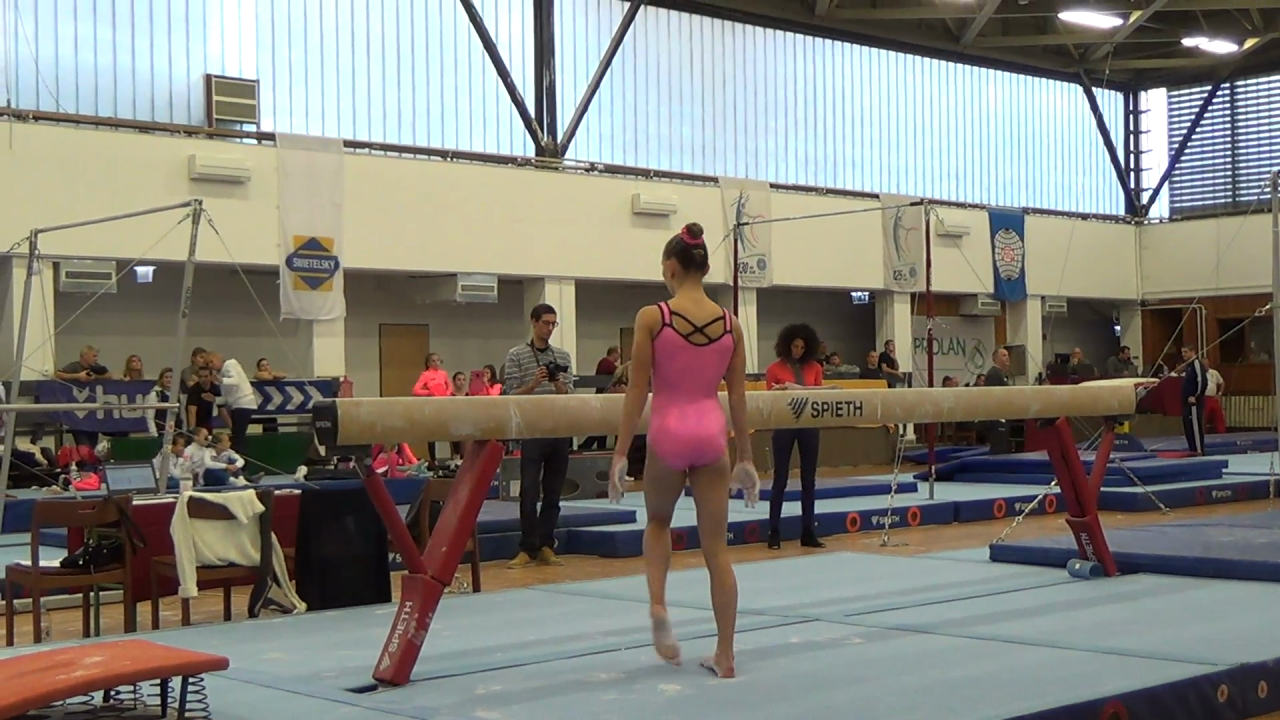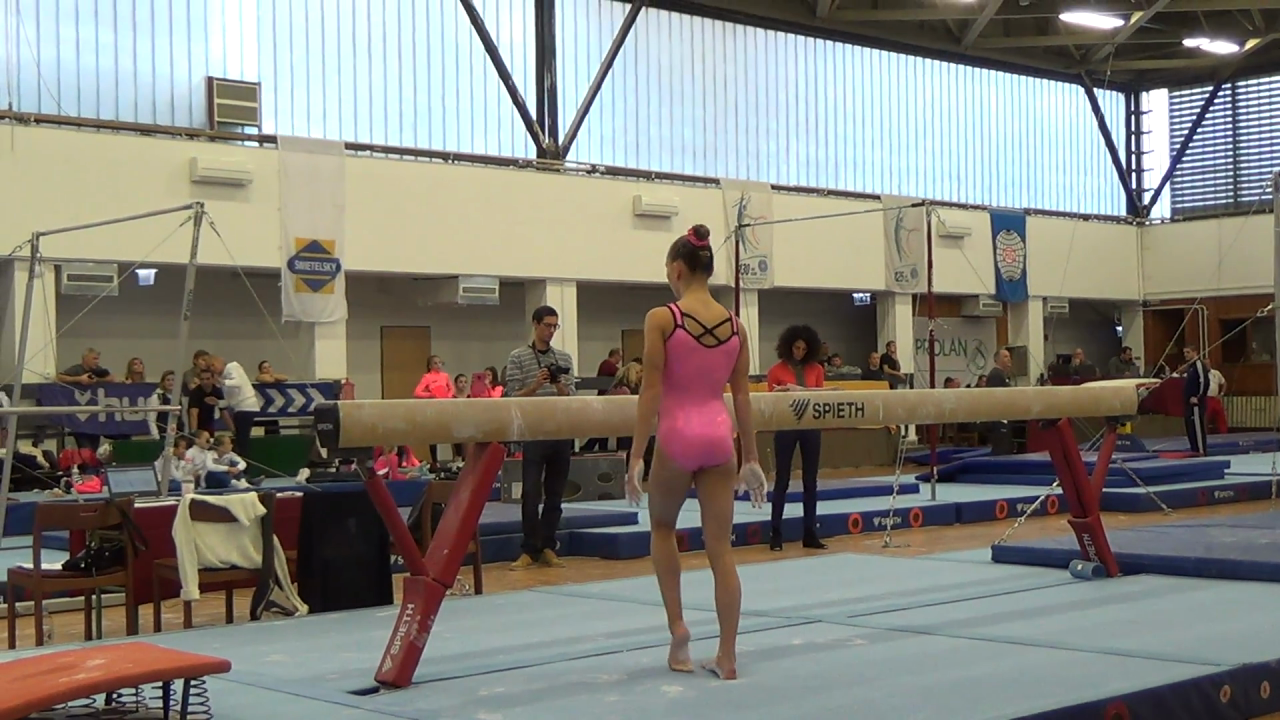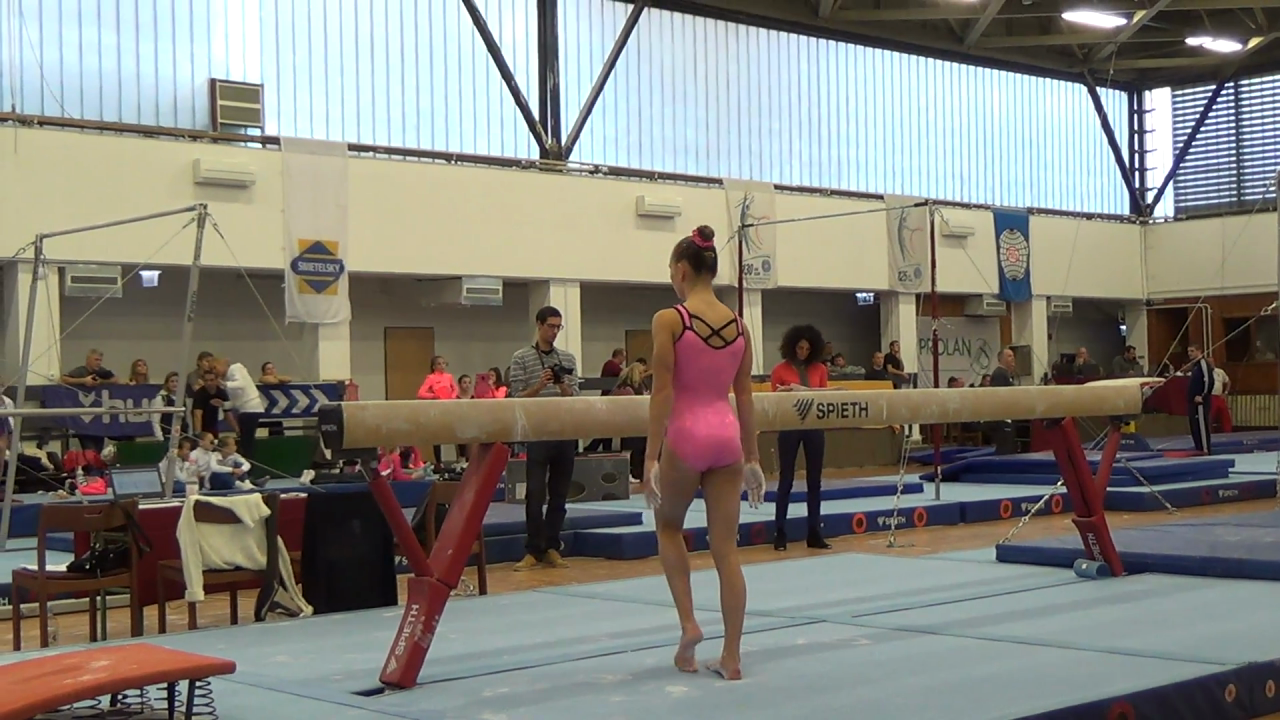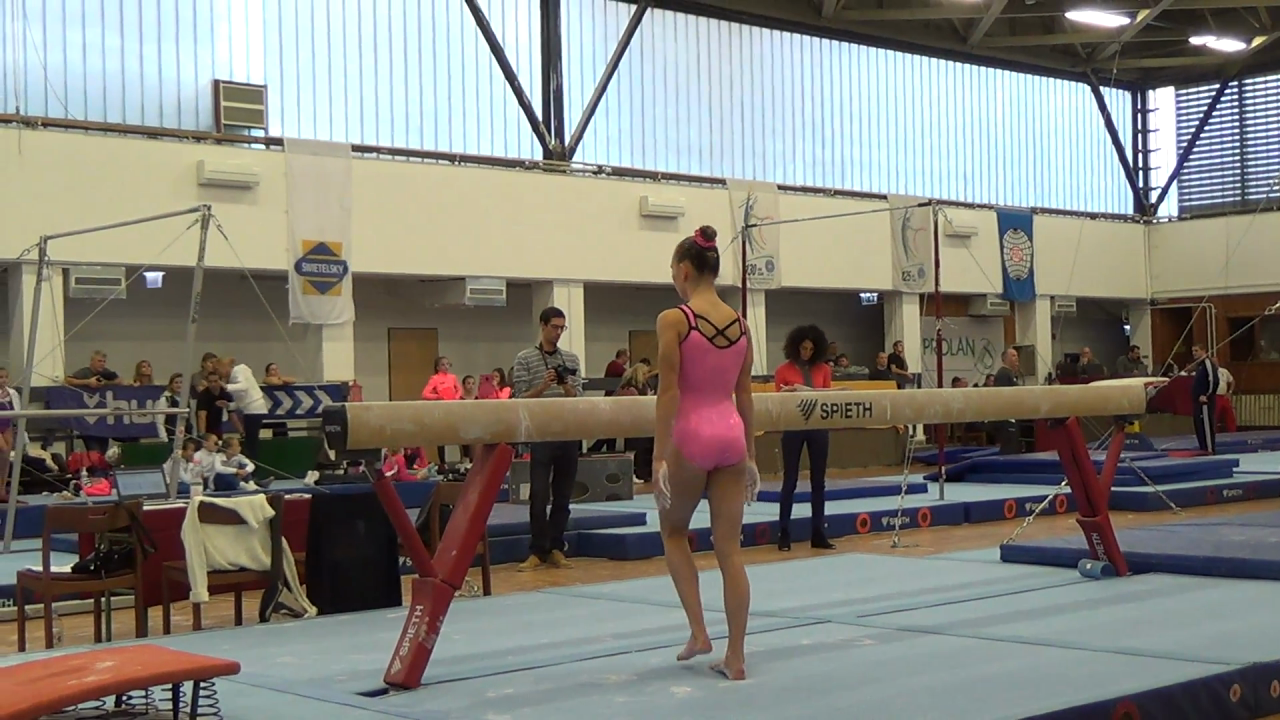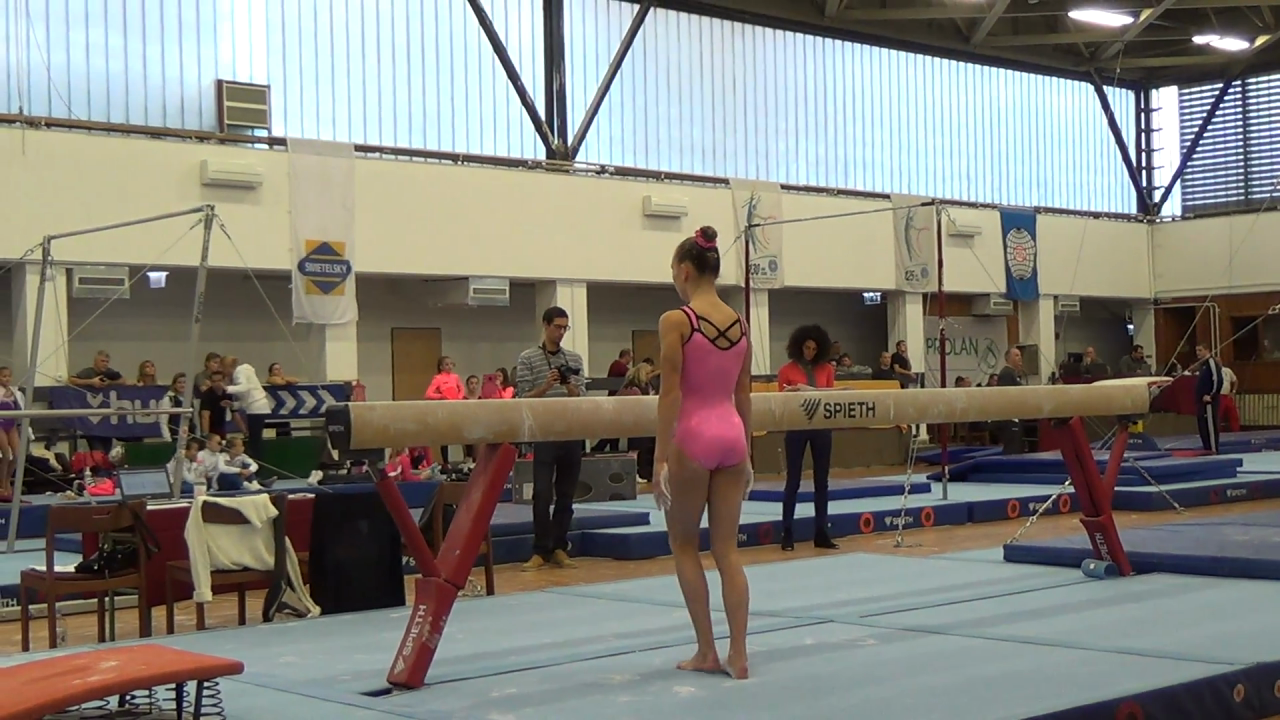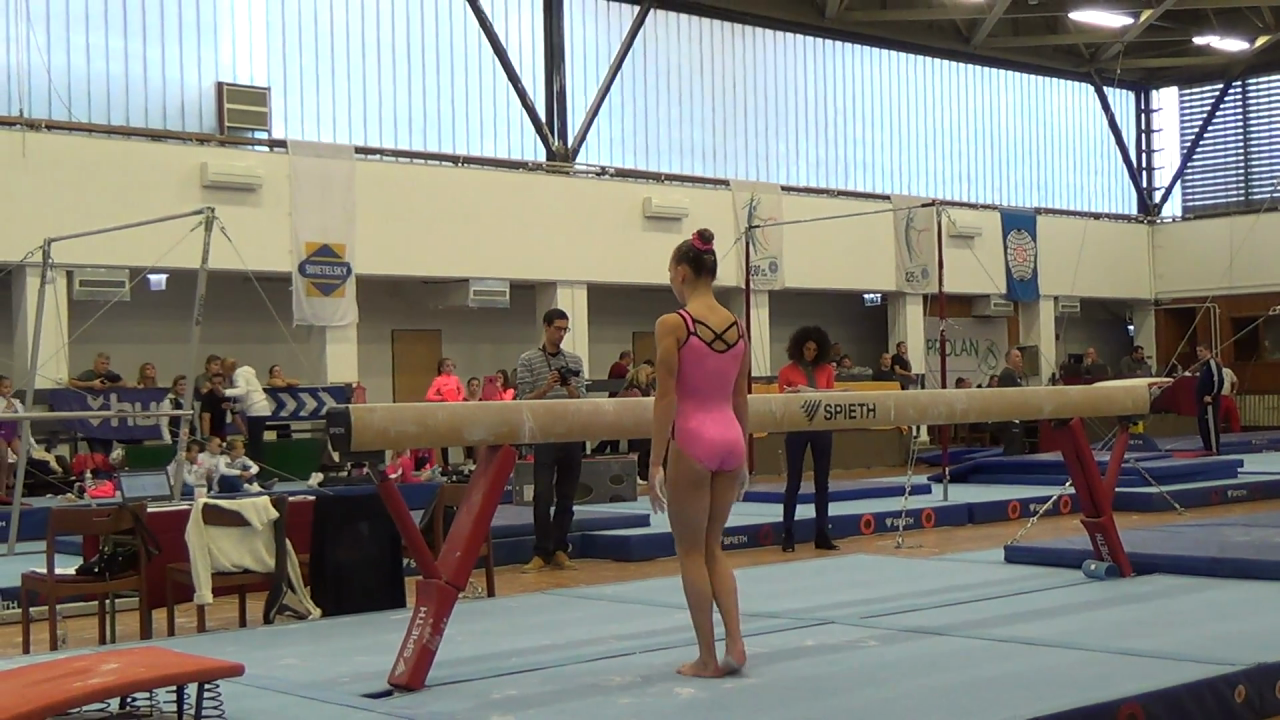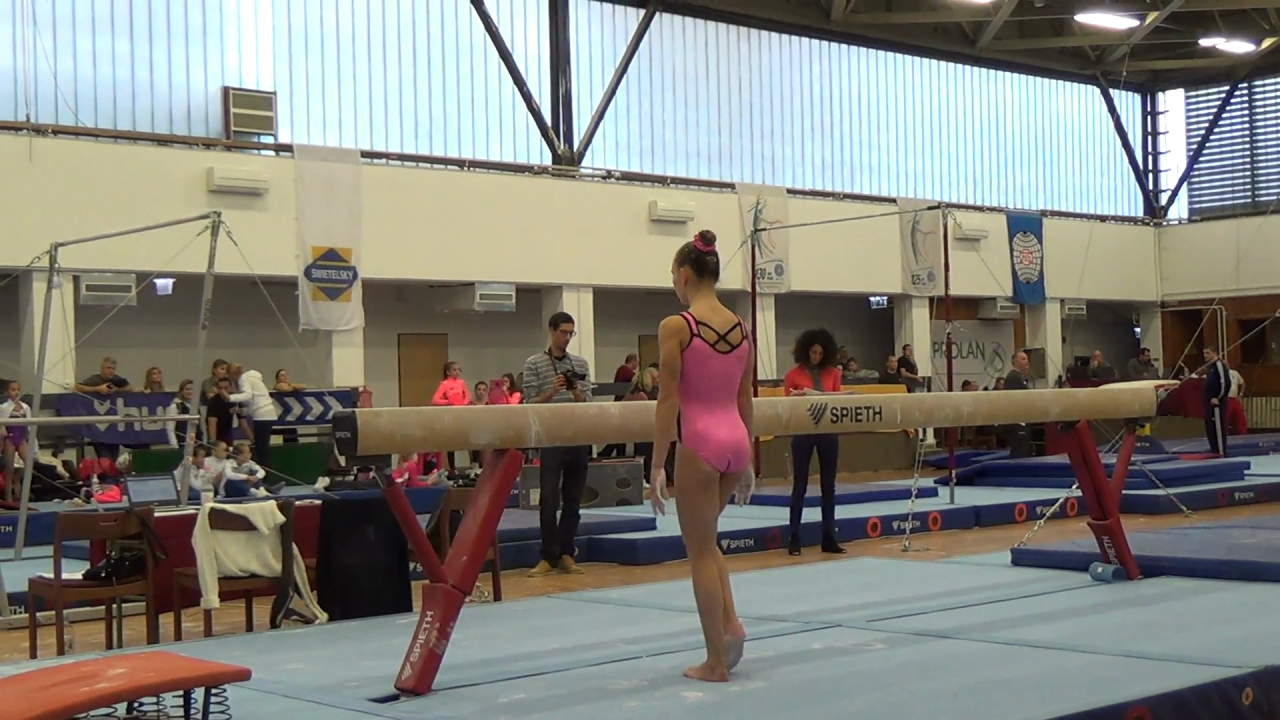
dt=0.1s
person 1, frame 1
left shoulder: (651, 317)
right shoulder: (729, 323)
left elbow: (637, 390)
right elbow: (738, 396)
left wrist: (620, 452)
right wrist: (745, 456)
left hip: (668, 434)
right hip: (712, 435)
left knee: (658, 522)
right knee: (715, 548)
left ankle: (659, 610)
right ankle: (724, 654)
person 1, frame 2
left shoulder: (661, 318)
right shoulder: (734, 325)
left elbow: (651, 391)
right elbow: (742, 397)
left wrist: (636, 455)
right wrist: (751, 458)
left hip: (677, 436)
right hip: (719, 437)
left knee: (661, 525)
right knee: (719, 549)
left ankle: (677, 625)
right ankle: (727, 656)
person 1, frame 3
left shoulder: (669, 319)
right shoulder: (737, 324)
left elbow: (662, 392)
right elbow: (745, 397)
left wrist: (651, 457)
right wrist: (752, 458)
left hip: (686, 437)
right hip: (727, 437)
left knee: (667, 525)
right knee: (725, 550)
left ankle: (689, 625)
right ankle: (731, 656)
person 1, frame 4
left shoulder: (674, 319)
right shoulder: (740, 324)
left elbow: (669, 392)
right elbow: (744, 396)
left wrist: (659, 457)
right wrist: (750, 456)
left hip: (692, 437)
right hip: (731, 437)
left knee: (673, 531)
right knee: (729, 550)
left ankle: (699, 630)
right ankle: (735, 656)
person 1, frame 5
left shoulder: (676, 321)
right shoulder: (739, 323)
left elbow: (670, 395)
right elbow: (743, 396)
left wrist: (660, 459)
right wrist: (746, 457)
left hip: (693, 438)
right hip: (731, 436)
left knee: (683, 544)
right knee: (727, 550)
left ankle: (706, 651)
right ankle: (738, 651)
person 1, frame 6
left shoulder: (672, 325)
right shoulder: (737, 326)
left elbow: (666, 399)
right elbow: (741, 399)
left wrist: (656, 463)
right wrist: (742, 459)
left hip: (693, 441)
right hip: (730, 439)
left knee: (691, 552)
right knee: (714, 548)
left ankle: (707, 657)
right ankle: (734, 644)
person 1, frame 7
left shoulder: (675, 326)
right shoulder: (740, 327)
left elbow: (668, 400)
right elbow: (746, 399)
left wrist: (657, 465)
right wrist: (747, 460)
left hip: (699, 443)
right hip: (736, 439)
left knee: (700, 553)
right knee: (705, 542)
left ankle: (714, 662)
right ankle: (730, 624)
person 2, frame 1
left shoulder: (563, 356)
right shoulder: (516, 355)
left elbow: (570, 396)
right elbow: (511, 395)
left wrist: (559, 385)
right wrist: (534, 384)
left knee: (553, 492)
right knee: (529, 492)
left ankle: (546, 546)
right ankle: (528, 548)
person 2, frame 2
left shoulder: (564, 358)
right shoulder: (518, 357)
left elbow: (571, 398)
right elbow: (512, 397)
left wrist: (560, 387)
right wrist: (535, 386)
left knee: (555, 494)
right knee: (531, 495)
left ankle: (548, 548)
right ankle: (530, 550)
person 2, frame 3
left shoulder: (568, 358)
right shoulder: (521, 358)
left elbow: (575, 398)
right elbow: (516, 398)
left wrist: (563, 387)
right wrist: (539, 386)
left knee: (559, 495)
right knee: (535, 495)
left ankle: (552, 548)
right ankle: (534, 550)
person 2, frame 4
left shoulder: (572, 358)
right shoulder: (525, 358)
left elbow: (579, 399)
right elbow: (520, 398)
left wrist: (567, 388)
right wrist: (543, 387)
left knee: (563, 496)
right knee: (539, 496)
left ankle: (556, 548)
right ankle: (538, 551)
person 2, frame 5
left shoulder: (575, 359)
right shoulder: (528, 358)
left elbow: (581, 399)
right elbow: (523, 398)
left wrist: (570, 387)
right wrist: (546, 386)
left knee: (566, 495)
right knee: (542, 495)
left ankle: (559, 548)
right ankle: (542, 551)
person 2, frame 6
left shoulder: (575, 360)
right shoulder: (528, 360)
left elbow: (582, 400)
right elbow: (523, 400)
left wrist: (570, 389)
right wrist: (546, 388)
left knee: (566, 497)
right knee: (543, 497)
left ankle: (560, 550)
right ankle: (542, 552)
person 2, frame 7
left shoulder: (581, 364)
right shoulder: (534, 364)
left elbow: (588, 404)
right elbow: (529, 404)
left wrist: (576, 392)
right wrist: (551, 392)
left knee: (573, 500)
right knee: (549, 501)
left ankle: (566, 554)
right ankle: (548, 556)
person 3, frame 1
left shoulder: (814, 368)
right shoulder: (775, 369)
right wrist: (778, 391)
left hip: (809, 425)
right hip: (784, 426)
left knee: (808, 480)
right knee: (780, 479)
left ankle: (808, 532)
right ankle: (774, 532)
person 3, frame 2
left shoulder: (816, 369)
right shoulder: (777, 370)
right wrist: (781, 392)
left hip: (811, 427)
right hip: (786, 427)
left knee: (810, 481)
right knee: (782, 480)
left ankle: (810, 533)
right ankle: (776, 534)
person 3, frame 3
left shoulder: (820, 369)
right shoulder: (780, 370)
right wrist: (783, 393)
left hip: (814, 427)
right hip: (790, 427)
left knee: (814, 481)
right knee: (786, 480)
left ankle: (814, 533)
right ankle: (780, 534)
person 3, frame 4
left shoulder: (823, 369)
right shoulder: (784, 370)
right wrist: (787, 393)
left hip: (818, 427)
right hip: (793, 427)
left knee: (818, 481)
right knee: (790, 481)
left ankle: (818, 534)
right ankle: (784, 534)
person 3, frame 5
left shoulder: (826, 369)
right shoulder: (787, 370)
right wrist: (790, 393)
left hip: (821, 426)
right hip: (796, 427)
left knee: (821, 481)
right knee: (793, 481)
left ankle: (821, 533)
right ankle: (787, 534)
person 3, frame 6
left shoulder: (826, 370)
right shoulder: (787, 371)
right wrist: (791, 394)
left hip: (822, 428)
right hip: (797, 428)
left knee: (822, 482)
right knee: (794, 482)
left ankle: (822, 534)
right ankle: (788, 535)
person 3, frame 7
left shoulder: (833, 373)
right shoulder: (793, 375)
right wrist: (798, 397)
left hip: (828, 431)
right hip: (803, 432)
left knee: (828, 485)
right knee: (800, 485)
left ankle: (828, 538)
right ankle: (794, 538)
